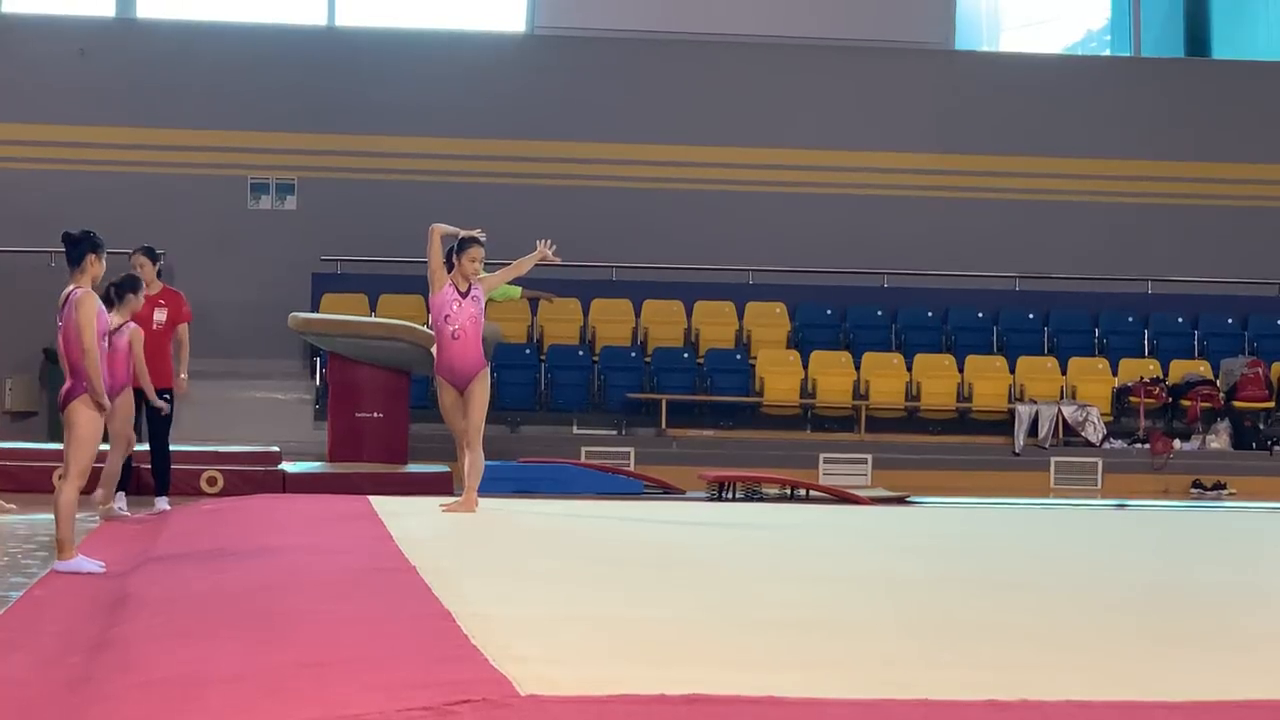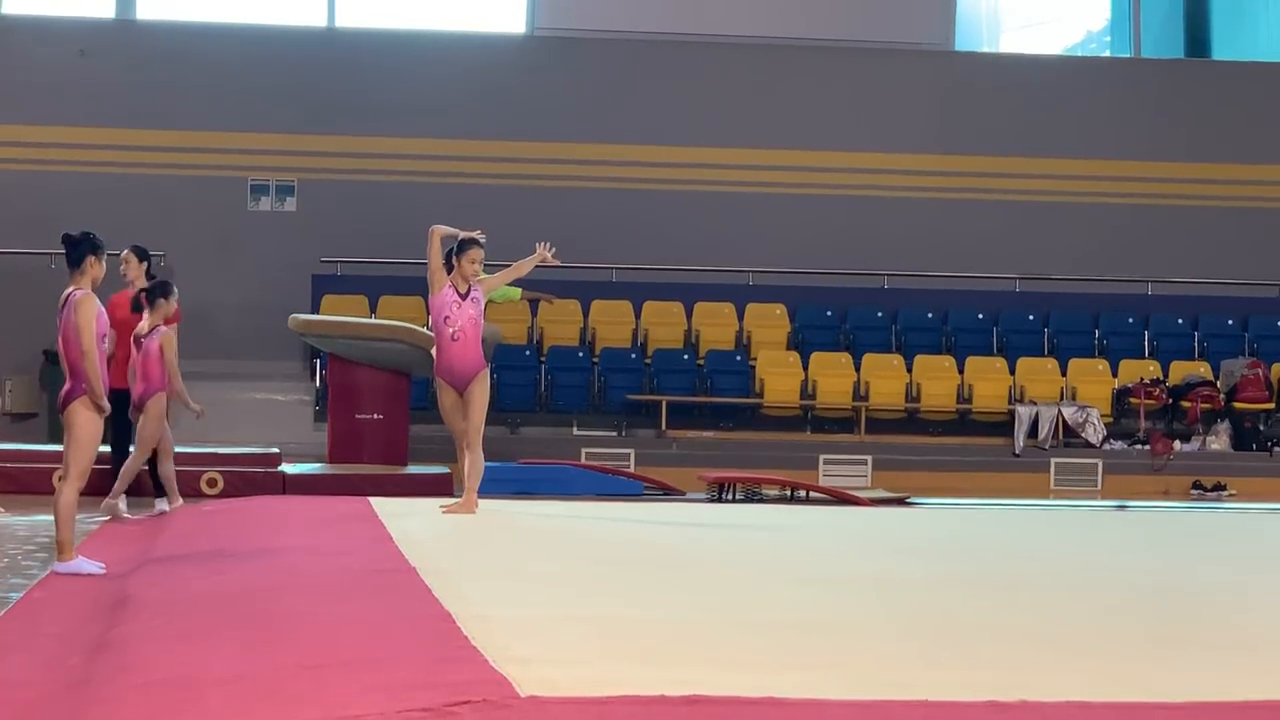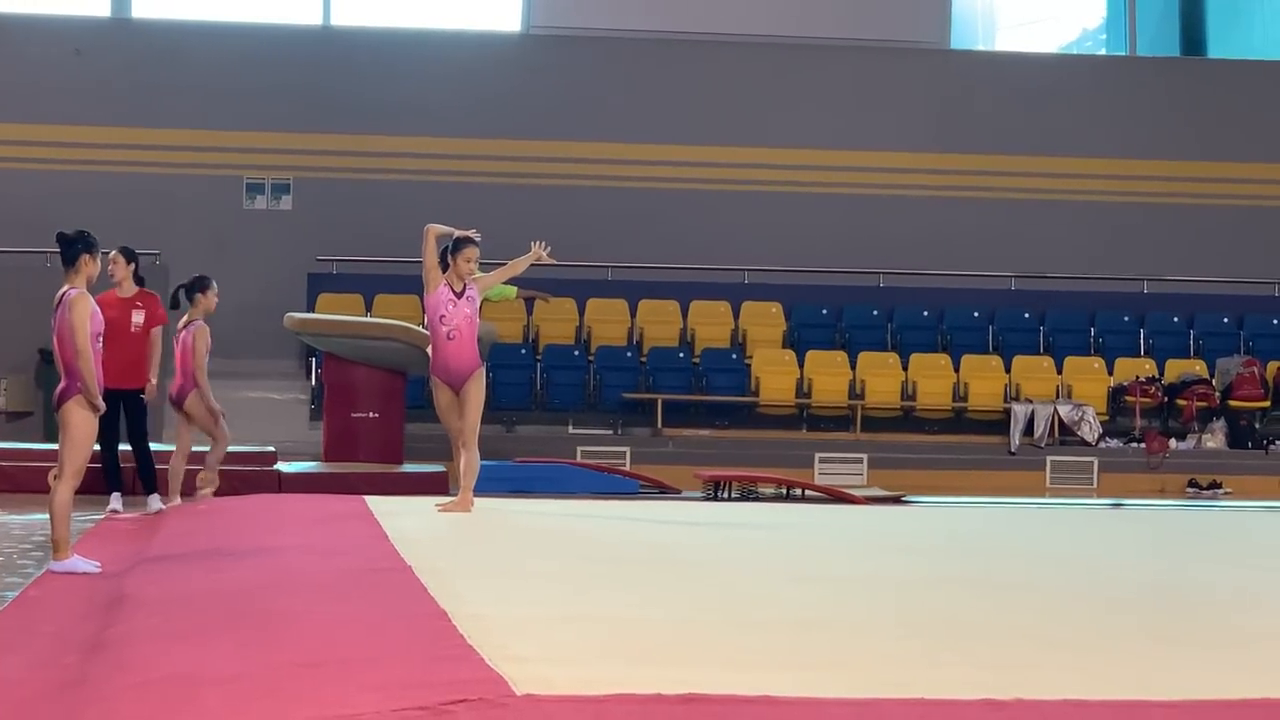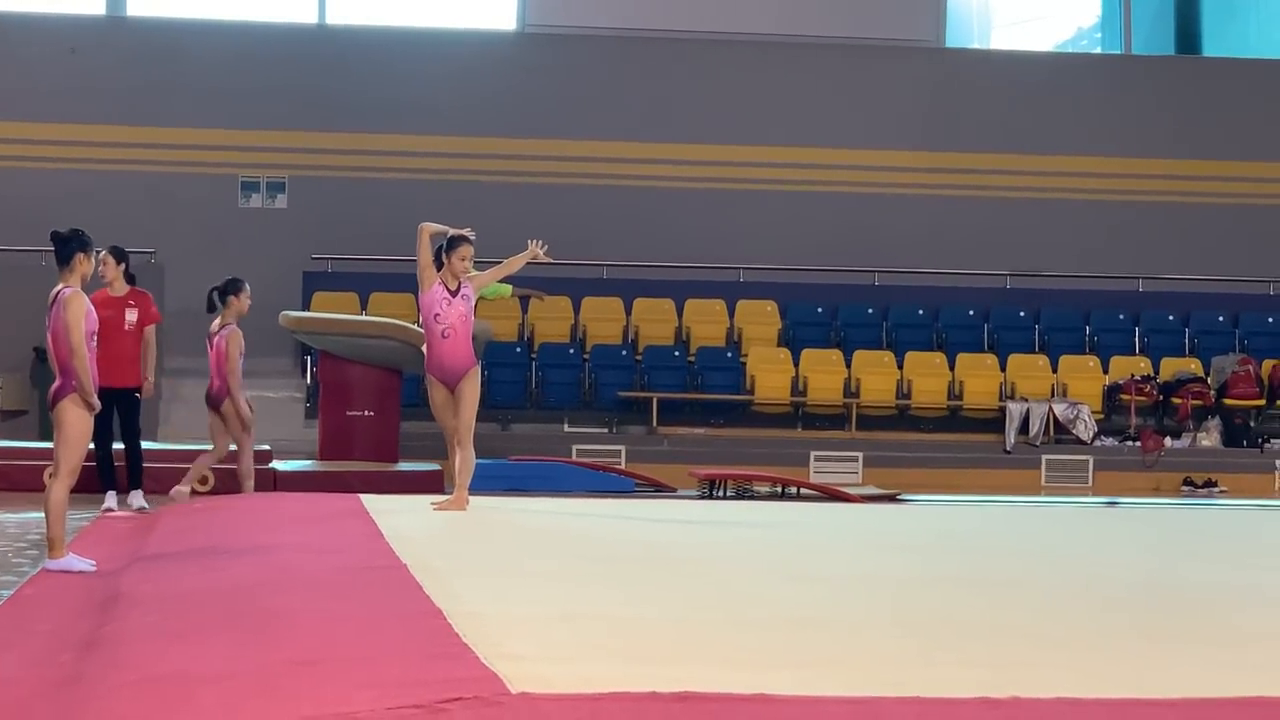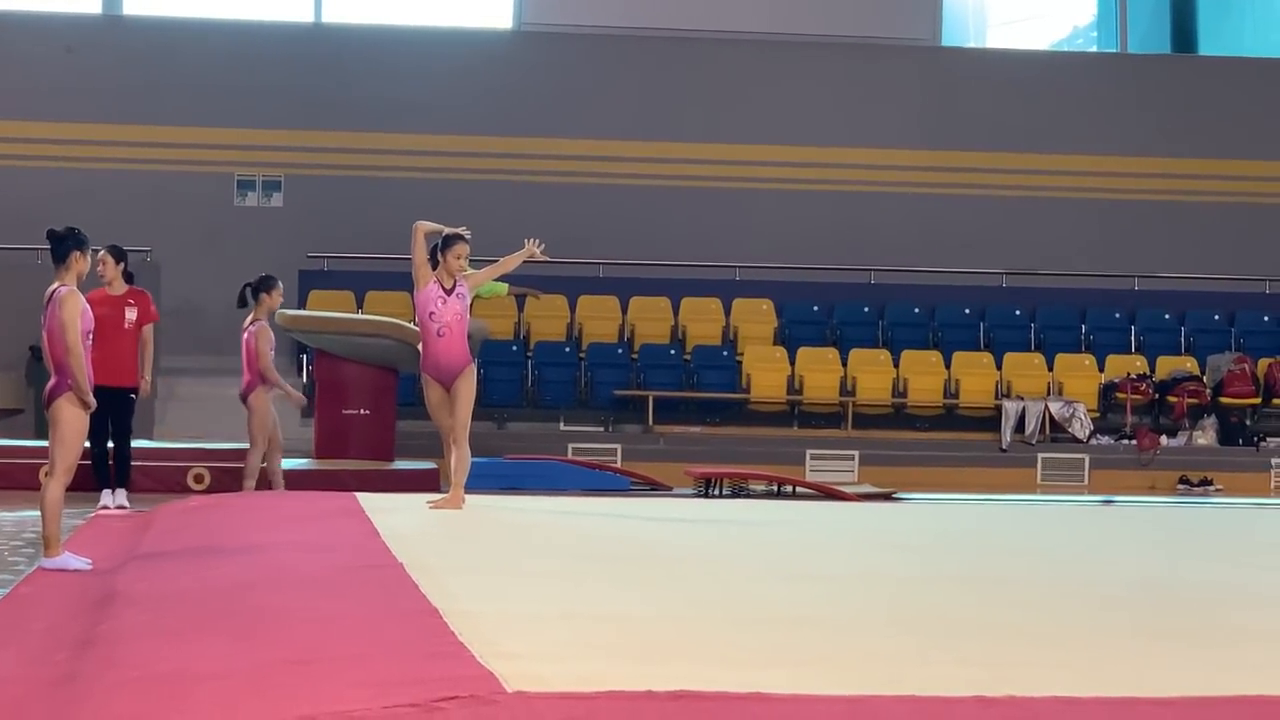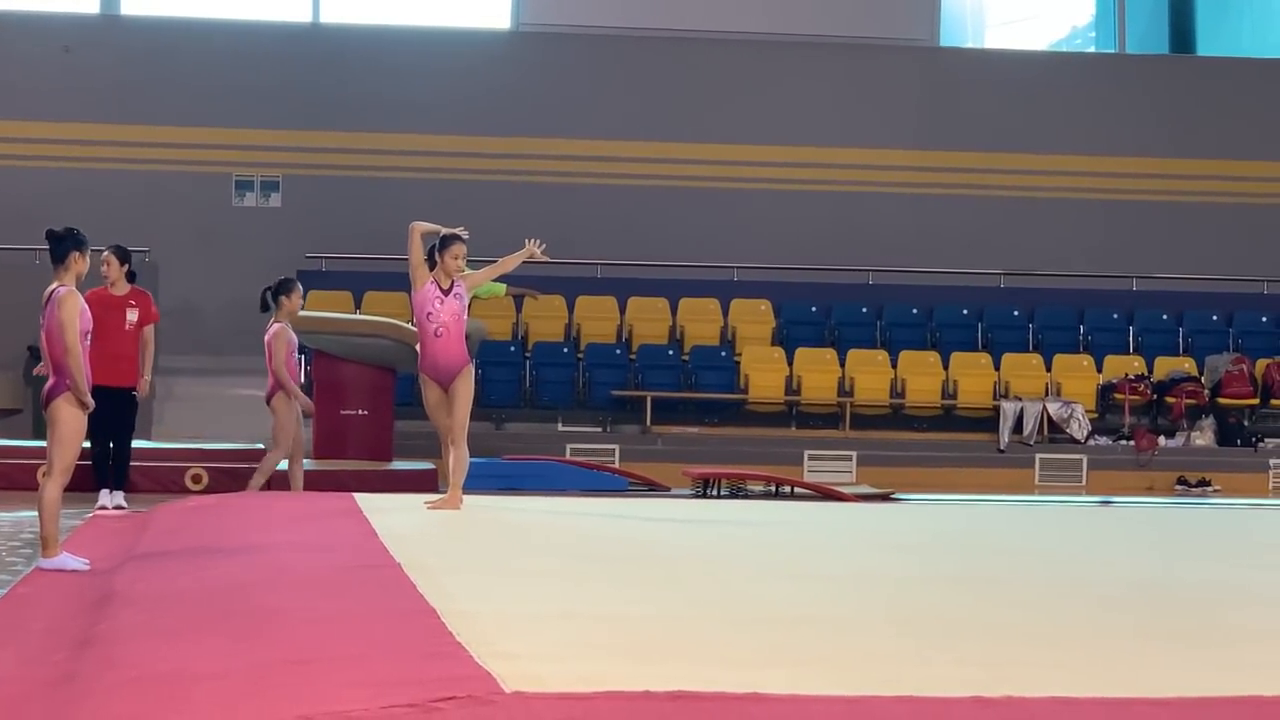
dt=0.3s
person 1, frame 1
left shoulder: (67, 297)
right shoulder: (86, 297)
left elbow: (66, 348)
right elbow: (89, 350)
right wrist: (101, 396)
left hip: (74, 393)
right hip: (85, 395)
left knee: (72, 478)
right knee: (74, 478)
left ankle: (67, 552)
right ankle: (65, 555)
person 1, frame 2
left shoulder: (68, 298)
right shoulder: (86, 299)
left elbow: (66, 350)
right elbow: (88, 352)
right wrist: (101, 398)
left hip: (75, 395)
right hip: (85, 398)
left knee: (72, 480)
right knee: (73, 480)
left ankle: (68, 553)
right ankle: (66, 557)
person 1, frame 3
left shoulder: (63, 297)
right shoulder: (80, 298)
left elbow: (61, 349)
right elbow: (82, 352)
right wrist: (95, 397)
left hip: (69, 394)
right hip: (79, 396)
left knee: (66, 478)
right knee: (68, 479)
left ankle: (63, 552)
right ankle: (61, 555)
person 1, frame 4
left shoulder: (57, 295)
right shoulder: (75, 297)
right elbow: (77, 350)
right wrist: (90, 396)
left hip: (64, 392)
right hip: (74, 395)
left knee: (62, 477)
right knee: (64, 477)
left ankle: (59, 551)
right ankle: (56, 554)
person 1, frame 5
left shoulder: (53, 294)
right shoulder: (70, 295)
right elbow: (73, 349)
right wrist: (86, 394)
left hip: (60, 391)
right hip: (70, 394)
left knee: (58, 475)
right knee: (59, 476)
left ankle: (55, 549)
right ankle: (52, 552)
person 1, frame 6
left shoulder: (51, 294)
right shoulder: (70, 296)
left elbow: (48, 345)
right elbow: (72, 349)
right wrist: (84, 395)
left hip: (57, 391)
right hip: (68, 394)
left knee: (56, 476)
right knee: (58, 476)
left ankle: (52, 549)
right ankle: (50, 552)
person 2, frame 1
left shoulder: (481, 286)
right shoulder: (439, 282)
left elbow: (514, 270)
right elbow: (435, 231)
left wrist: (538, 255)
right wrist: (462, 234)
left hip: (476, 372)
right hip: (446, 374)
left knee: (473, 439)
right knee: (460, 439)
left ankle: (470, 498)
right ankle: (467, 494)
person 2, frame 2
left shoulder: (481, 288)
right shoulder: (439, 283)
left elbow: (515, 271)
right elbow: (435, 232)
left wrist: (539, 257)
right wrist: (462, 234)
left hip: (475, 373)
right hip: (446, 375)
left knee: (473, 440)
right knee: (460, 440)
left ankle: (469, 499)
right ankle: (466, 496)
person 2, frame 3
left shoulder: (476, 287)
right shoulder: (434, 282)
left elbow: (510, 270)
right elbow: (430, 231)
left wrist: (534, 256)
right wrist: (457, 233)
left hip: (471, 372)
right hip: (441, 374)
left knee: (469, 438)
right knee: (456, 439)
left ankle: (465, 497)
right ankle: (462, 495)
person 2, frame 4
left shoulder: (471, 285)
right shoulder: (429, 280)
left elbow: (505, 269)
right elbow: (424, 229)
left wrist: (530, 254)
right wrist: (451, 232)
left hip: (466, 370)
right hip: (436, 373)
left knee: (464, 437)
right knee: (451, 438)
left ankle: (460, 495)
right ankle: (457, 493)
person 2, frame 5
left shoulder: (467, 283)
right shoulder: (424, 279)
left elbow: (501, 267)
right elbow: (419, 228)
left wrist: (527, 253)
right wrist: (447, 230)
left hip: (462, 368)
right hip: (432, 371)
left knee: (459, 435)
right knee: (447, 437)
left ankle: (456, 494)
right ankle: (453, 491)
person 2, frame 6
left shoulder: (464, 284)
right shoulder: (422, 280)
left elbow: (500, 267)
right elbow: (415, 229)
left wrist: (527, 253)
right wrist: (444, 231)
left hip: (460, 368)
right hip: (430, 371)
left knee: (457, 436)
right knee: (445, 437)
left ankle: (454, 495)
right ankle: (450, 492)
person 3, frame 1
left shoulder: (174, 298)
left elbow: (182, 339)
left wrist: (182, 374)
left hip: (160, 381)
right hip: (129, 379)
left knee: (159, 441)
left ankle: (162, 497)
right ankle: (120, 494)
person 3, frame 2
right shoulder: (115, 301)
right elbow: (109, 342)
right hip: (119, 382)
right knee: (118, 442)
left ankle: (161, 498)
right ankle: (121, 497)
person 3, frame 3
left shoulder: (150, 301)
right shoulder: (102, 301)
left elbow: (156, 343)
left wrist: (152, 379)
left hip: (136, 383)
right hip: (106, 382)
left knee: (139, 440)
right knee: (108, 442)
left ankle: (153, 496)
right ankle: (115, 495)
person 3, frame 4
left shoulder: (142, 299)
right shoulder: (94, 301)
left elbow: (149, 341)
left wrist: (149, 376)
left hip: (130, 382)
right hip: (99, 381)
left knee: (131, 437)
right knee: (102, 440)
left ankle: (136, 492)
right ankle: (110, 493)
person 3, frame 5
left shoulder: (141, 298)
right shoulder: (92, 299)
left elbow: (147, 340)
left wrist: (146, 376)
left hip: (127, 381)
right hip: (96, 380)
left knee: (122, 438)
right knee: (97, 438)
left ankle: (120, 491)
right ankle: (105, 491)
person 3, frame 6
left shoulder: (142, 299)
right shoulder: (92, 298)
left elbow: (148, 341)
left wrist: (146, 376)
left hip: (128, 381)
right hip: (97, 380)
left knee: (122, 439)
right knee: (99, 438)
left ankle: (118, 492)
right ankle: (104, 491)
person 4, frame 1
right shoulder: (133, 330)
right elbow: (140, 370)
right wrist: (154, 399)
left hip: (105, 390)
right hip: (121, 392)
left knee: (127, 441)
right knee: (118, 449)
left ankle: (104, 490)
right ankle: (107, 504)
person 4, frame 2
left shoulder: (138, 331)
right shoulder: (165, 334)
left elbow: (133, 369)
right elbow: (173, 374)
left wrist: (135, 401)
right wrist: (189, 402)
left hip: (140, 395)
right hip: (154, 397)
left knee: (167, 449)
right knee: (141, 453)
left ankle: (175, 501)
right ankle: (113, 500)
person 4, frame 3
left shoulder: (182, 325)
right shoulder: (200, 328)
right elbow: (199, 369)
right wrist: (211, 401)
left hip: (177, 390)
right hip: (191, 392)
left knee: (182, 449)
right knee: (222, 437)
left ankle: (173, 500)
right ankle: (204, 485)
person 4, frame 4
left shoulder: (215, 328)
right shoulder: (234, 333)
right elbow: (232, 373)
left wrist: (243, 397)
right wrist: (242, 407)
left hip: (214, 393)
right hip: (227, 395)
left knee: (219, 449)
right knee: (246, 447)
left ankle: (182, 488)
person 4, frame 5
left shoulder: (250, 323)
right shoulder: (262, 328)
right elbow: (266, 367)
right wrist: (290, 391)
left hip: (255, 389)
right hip: (258, 391)
left knee: (276, 444)
right knee: (258, 446)
left ankle: (279, 493)
person 4, frame 6
left shoulder: (283, 328)
right shoulder: (280, 330)
right elbow: (278, 368)
left wrist: (299, 396)
right wrist: (299, 395)
left hip: (287, 394)
right hip: (282, 394)
left knee: (298, 448)
right knee: (281, 449)
right ankle: (251, 492)
